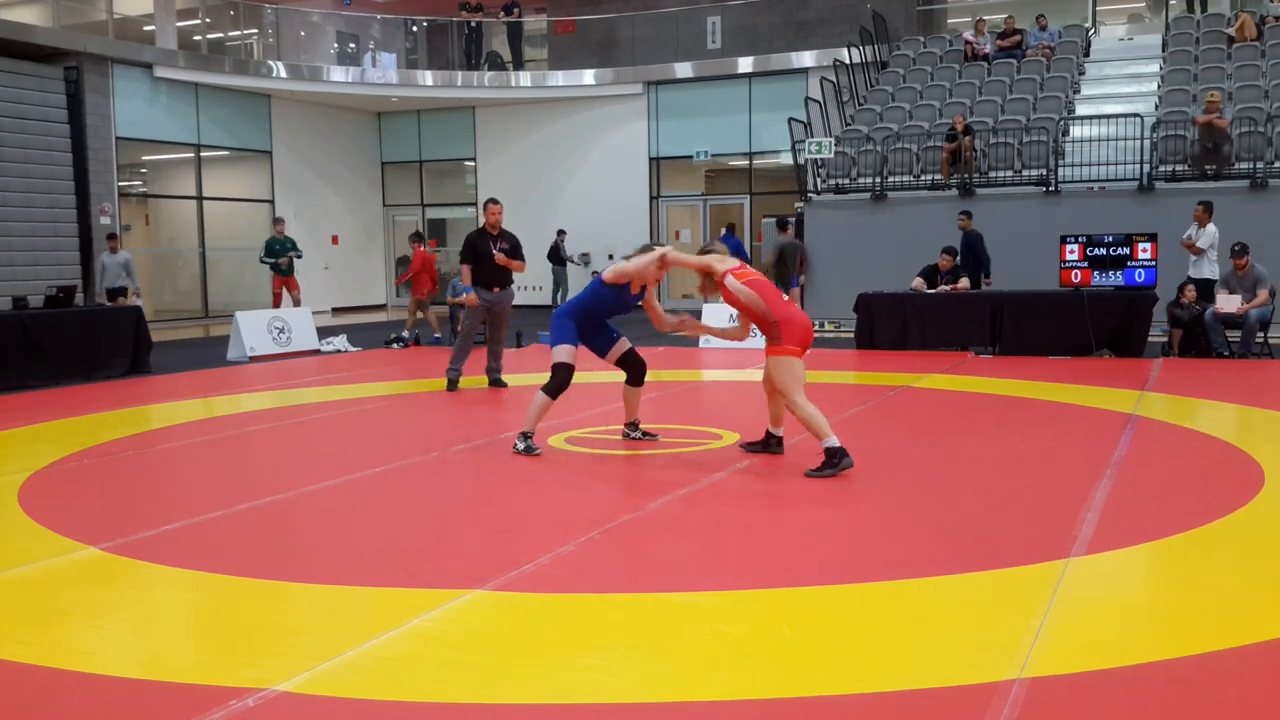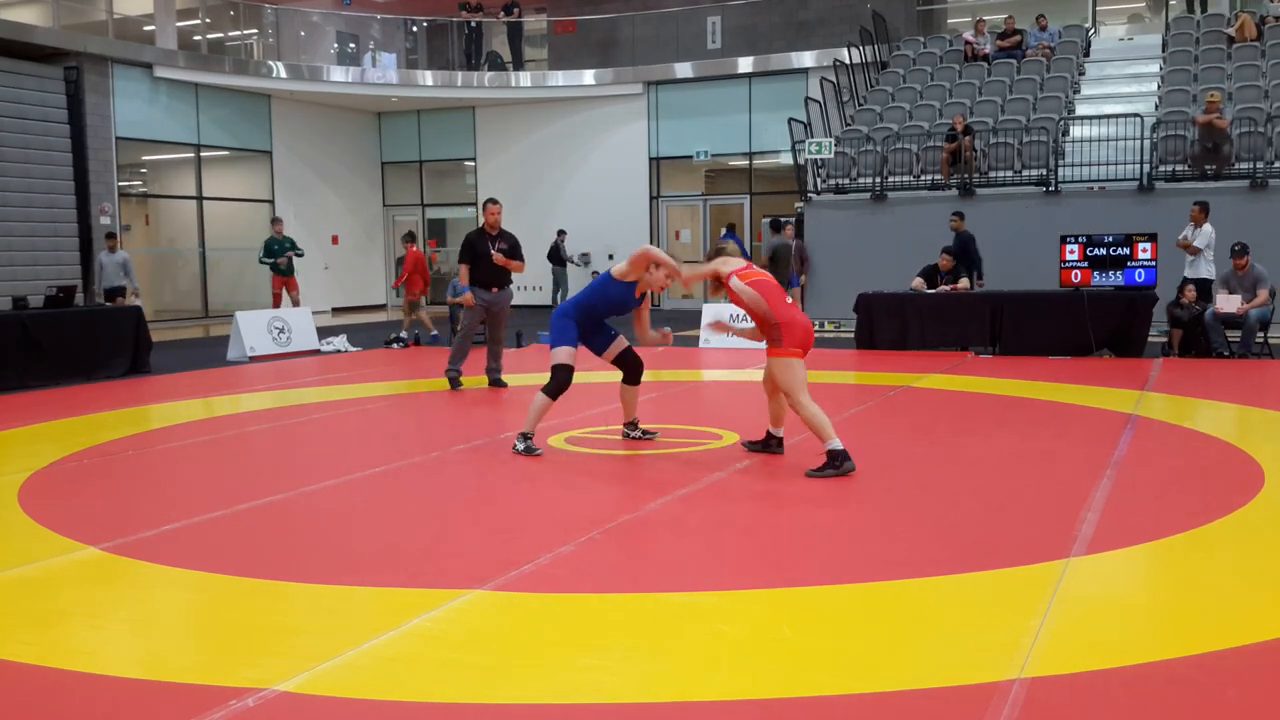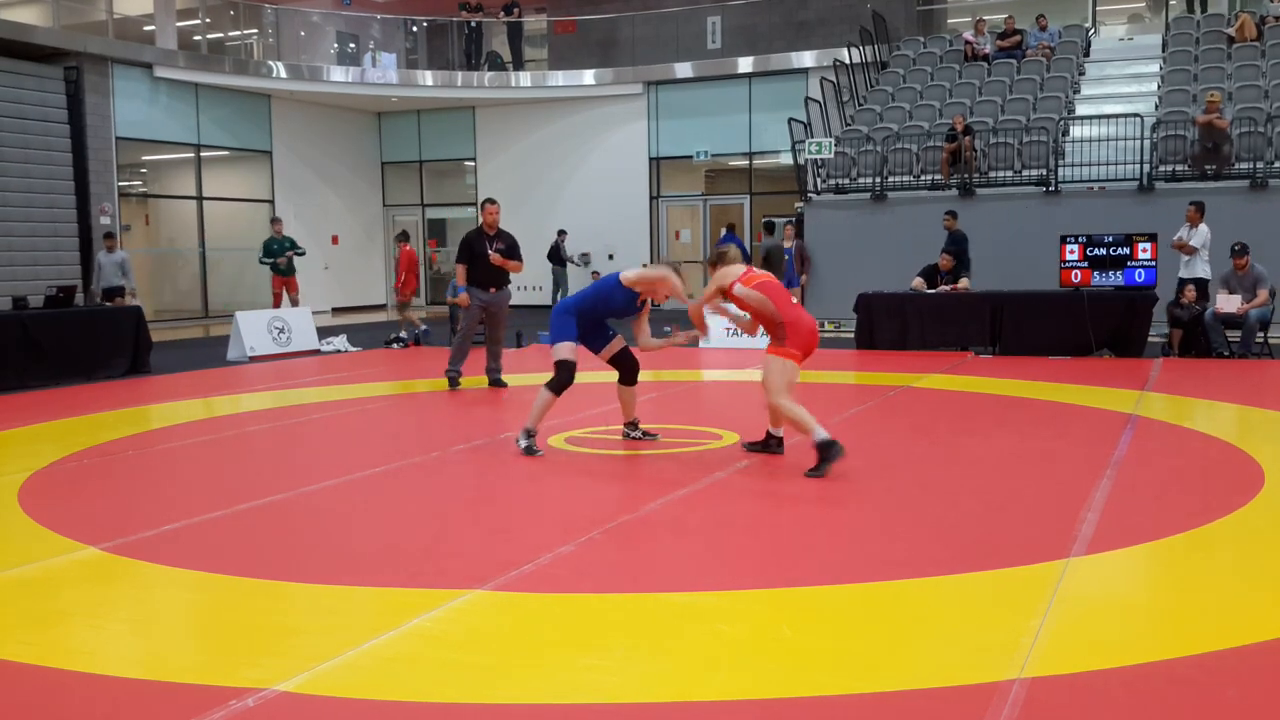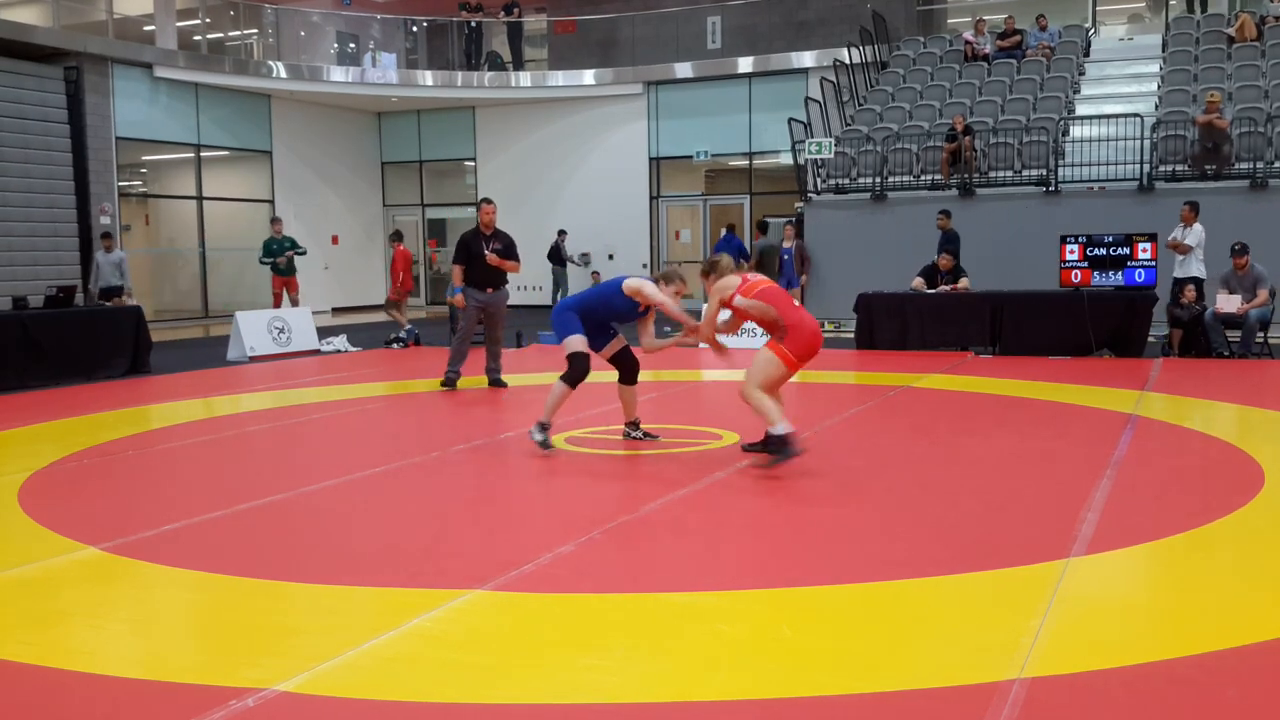
dt=0.1s
person 1, frame 1
left shoulder: (717, 262)
right shoulder: (743, 278)
left elbow: (672, 258)
right elbow: (742, 333)
left wrist: (664, 255)
right wrist: (704, 329)
left hip: (784, 328)
right hip: (797, 324)
left knee: (792, 398)
right knee: (771, 386)
left ankle: (837, 454)
right ankle: (774, 439)
person 1, frame 2
left shoulder: (725, 264)
right shoulder: (752, 278)
left elbow: (687, 275)
right elbow: (761, 334)
right wrist: (728, 328)
left hip: (786, 330)
right hip: (798, 326)
left knee: (798, 399)
right knee: (771, 385)
left ankle: (839, 456)
right ankle: (774, 440)
person 1, frame 3
left shoulder: (726, 273)
right shoulder: (754, 276)
left elbow: (695, 307)
right elbow: (753, 327)
left wrist: (700, 323)
right wrist: (724, 311)
left hip: (792, 330)
right hip: (803, 327)
left knee: (775, 399)
right knee: (771, 389)
left ankle: (827, 446)
right ankle: (774, 438)
person 1, frame 4
left shoulder: (721, 287)
right shoulder: (748, 282)
left elbow: (706, 333)
right elbow: (731, 326)
left wrist: (717, 346)
left hip: (792, 331)
right hip: (809, 332)
left knee: (749, 389)
right knee: (766, 387)
left ankle: (784, 442)
right ankle: (774, 438)
person 2, frame 1
left shoulder: (646, 288)
right shoulder: (620, 272)
left elbow: (661, 323)
right elbow: (627, 269)
left wrist: (678, 322)
right wrist: (659, 254)
left hip: (594, 325)
right hip: (568, 319)
left knee: (637, 367)
right knee: (561, 377)
left ankle: (631, 427)
right ankle: (524, 437)
person 2, frame 2
left shoulder: (643, 296)
right shoulder: (628, 272)
left elbow: (644, 337)
right elbow: (646, 251)
left wrist: (663, 337)
right wrist: (675, 267)
left hip: (593, 325)
right hip: (568, 319)
left knee: (634, 366)
right knee: (561, 379)
left ankle: (630, 426)
right ankle: (523, 437)
person 2, frame 3
left shoulder: (643, 304)
right shoulder: (641, 280)
left elbow: (643, 343)
right elbow: (662, 273)
left wrist: (673, 341)
left hip: (591, 323)
right hip: (566, 315)
left knee: (630, 367)
right knee: (564, 376)
left ankle: (631, 427)
right ankle: (527, 435)
person 2, frame 4
left shoulder: (649, 308)
right shoulder: (644, 286)
left elbow: (647, 344)
right elbow: (664, 302)
left wrist: (680, 339)
right wrist: (691, 323)
left hip: (593, 322)
right hip: (568, 312)
left knee: (630, 366)
right knee: (579, 368)
left ankle: (631, 426)
right ankle: (541, 426)
person 3, frame 1
left shoulder: (511, 239)
right shoulder: (473, 238)
left elbow: (521, 266)
right elbow: (465, 266)
left wrist: (507, 261)
right wrist: (468, 290)
left hip: (503, 293)
right hip: (479, 292)
left knee: (497, 337)
right knee: (466, 332)
left ankle: (494, 375)
right ankle: (453, 373)
person 3, frame 2
left shoulder: (510, 239)
right shoulder: (472, 238)
left elbow: (520, 267)
right elbow: (464, 266)
left wrist: (505, 262)
right wrist: (466, 290)
left hip: (502, 293)
right hip: (478, 292)
left knee: (497, 337)
right knee: (465, 332)
left ankle: (494, 375)
right ankle: (453, 372)
person 3, frame 3
left shoulder: (508, 239)
right shoulder: (470, 238)
left elbow: (519, 267)
right elbow: (461, 266)
left wrist: (503, 262)
right wrist: (461, 290)
left hip: (500, 294)
right hip: (475, 292)
left knee: (496, 337)
right knee: (464, 333)
left ankle: (494, 375)
right ankle: (453, 373)
person 3, frame 4
left shoulder: (505, 239)
right shoulder: (467, 238)
left elbow: (516, 267)
right elbow: (458, 267)
left wrist: (499, 262)
right wrist: (457, 291)
left hip: (497, 294)
right hip: (472, 293)
left knee: (495, 337)
right knee: (463, 334)
left ankle: (494, 375)
right ankle: (452, 374)
